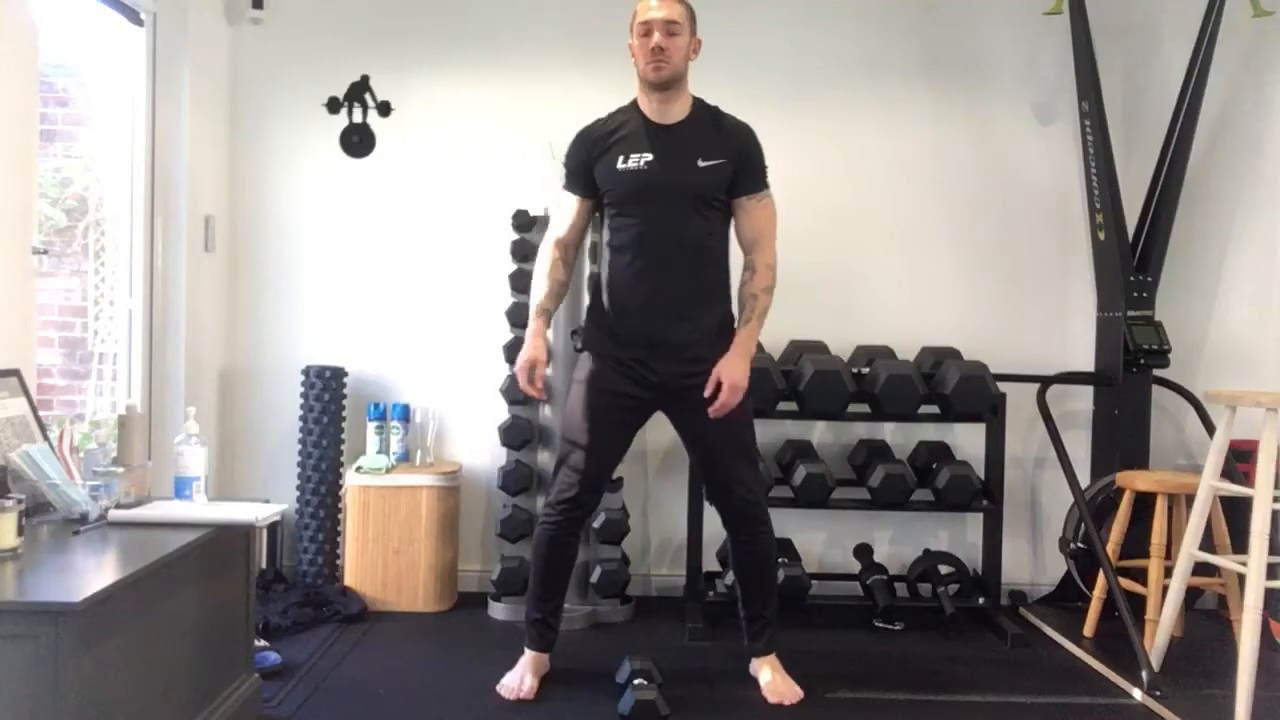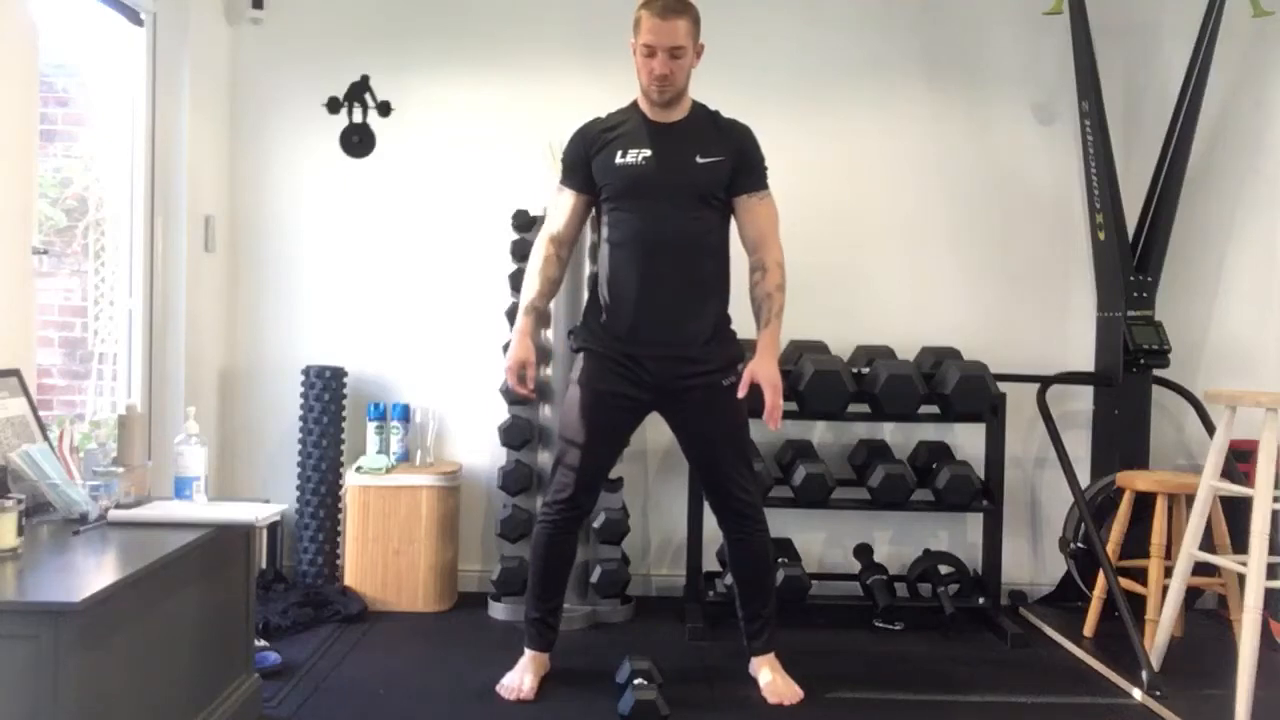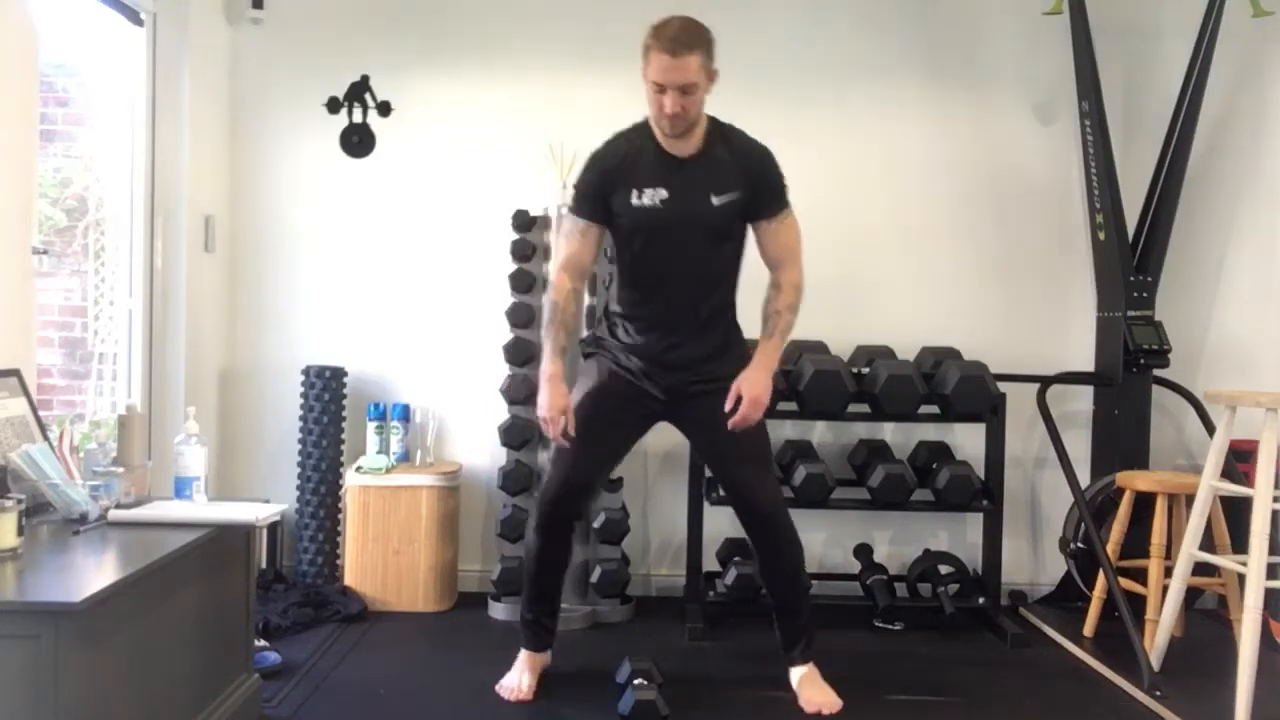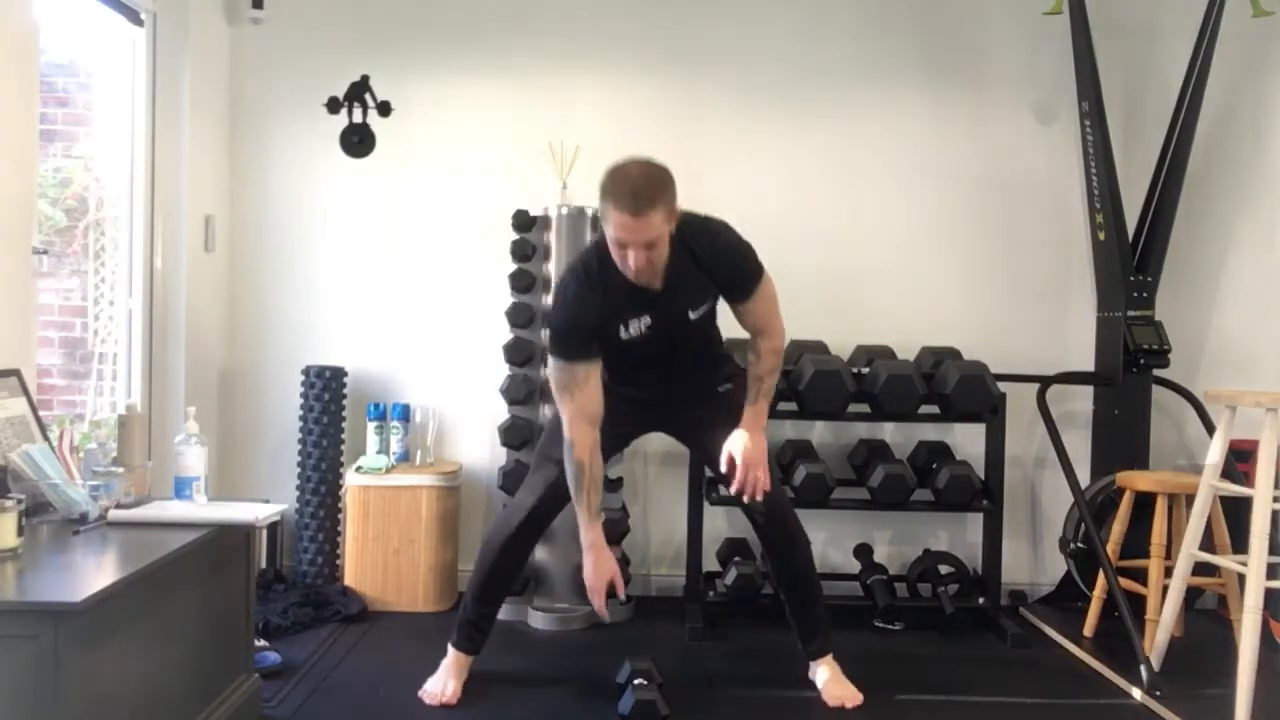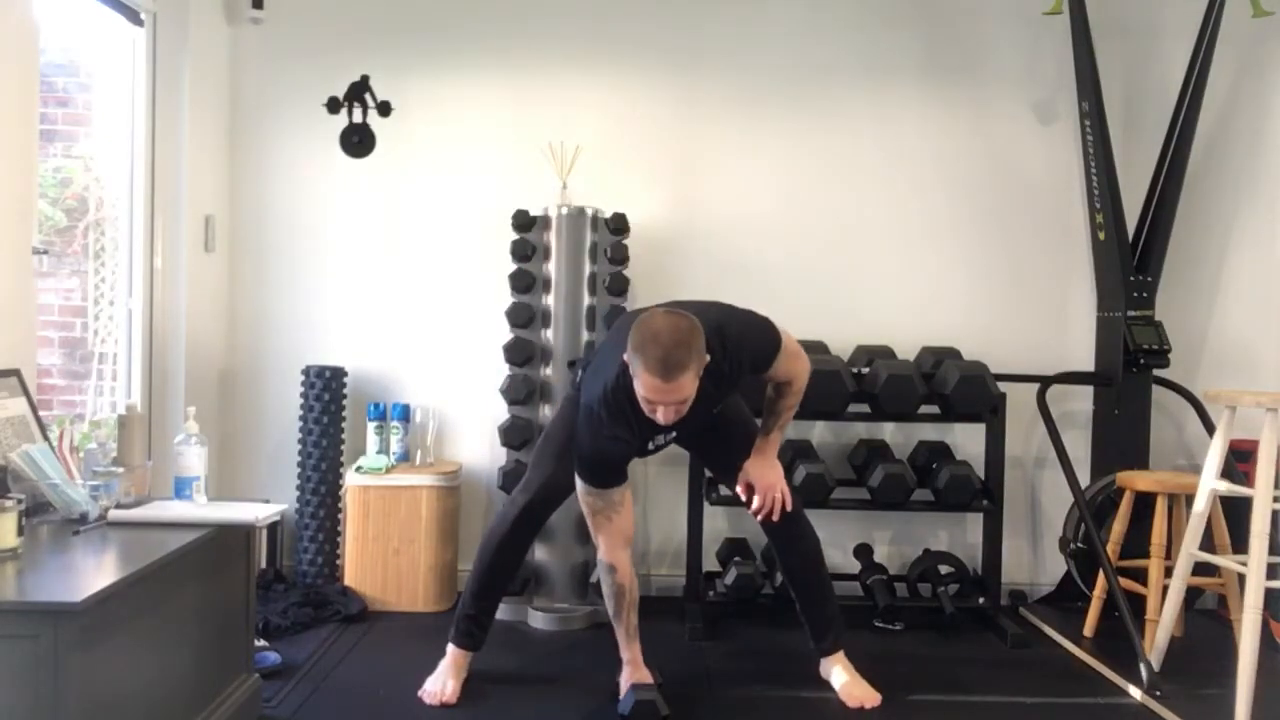
dt=0.7s
person 1, frame 1
left shoulder: (732, 139)
right shoulder: (598, 141)
left elbow: (760, 255)
right elbow: (560, 243)
left wrist: (741, 349)
right wrist: (536, 329)
left hip: (707, 360)
right hip: (613, 358)
left knee: (745, 507)
right knee: (566, 503)
left ankle: (763, 654)
right ankle: (536, 650)
person 1, frame 2
left shoulder: (731, 141)
right shoulder: (596, 139)
left elbow: (765, 253)
right elbow: (555, 240)
left wrist: (766, 349)
right wrist: (525, 328)
left hip: (704, 362)
right hip: (609, 357)
left knee: (739, 509)
right knee: (563, 504)
left ankle: (762, 653)
right ankle: (536, 649)
person 1, frame 3
left shoulder: (749, 162)
right shoulder: (612, 163)
left elbow: (787, 271)
right elbow: (568, 274)
left wrist: (763, 364)
right wrist: (552, 375)
left hip: (716, 370)
right hip: (622, 363)
left knee: (764, 509)
right knee: (557, 497)
left ankle: (802, 663)
right ankle: (534, 649)
person 1, frame 4
left shoulder: (718, 246)
right shoulder: (579, 289)
left elbow: (769, 336)
right elbow: (580, 427)
left wrist: (751, 427)
right wrist: (594, 544)
left hip: (706, 390)
right hip: (612, 392)
left knee: (771, 507)
right knee: (529, 509)
left ankle: (820, 658)
right ankle: (459, 655)
person 1, frame 5
left shoulder: (739, 336)
right shoulder: (603, 409)
left elbow: (794, 369)
right elbow: (614, 550)
left wrist: (765, 452)
right wrist: (631, 662)
left hip: (711, 404)
right hip: (614, 401)
left knee: (778, 506)
right knee: (529, 504)
left ankle: (833, 657)
right ankle: (458, 654)
